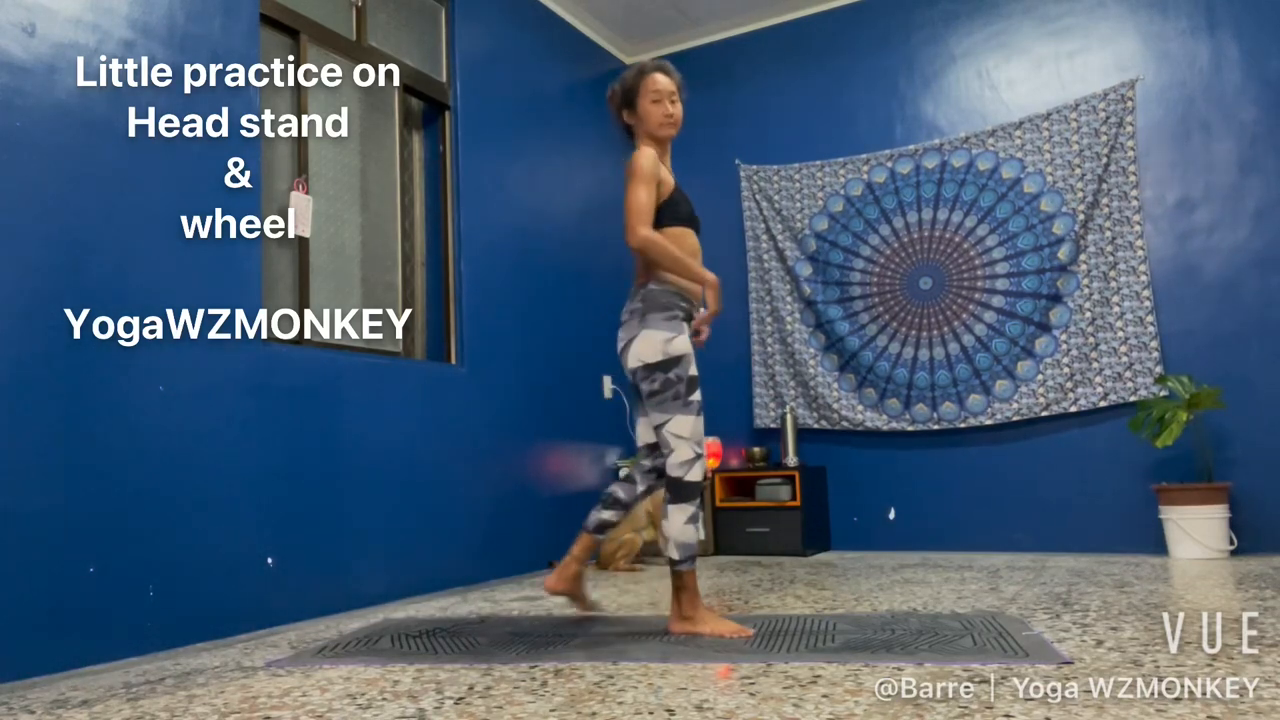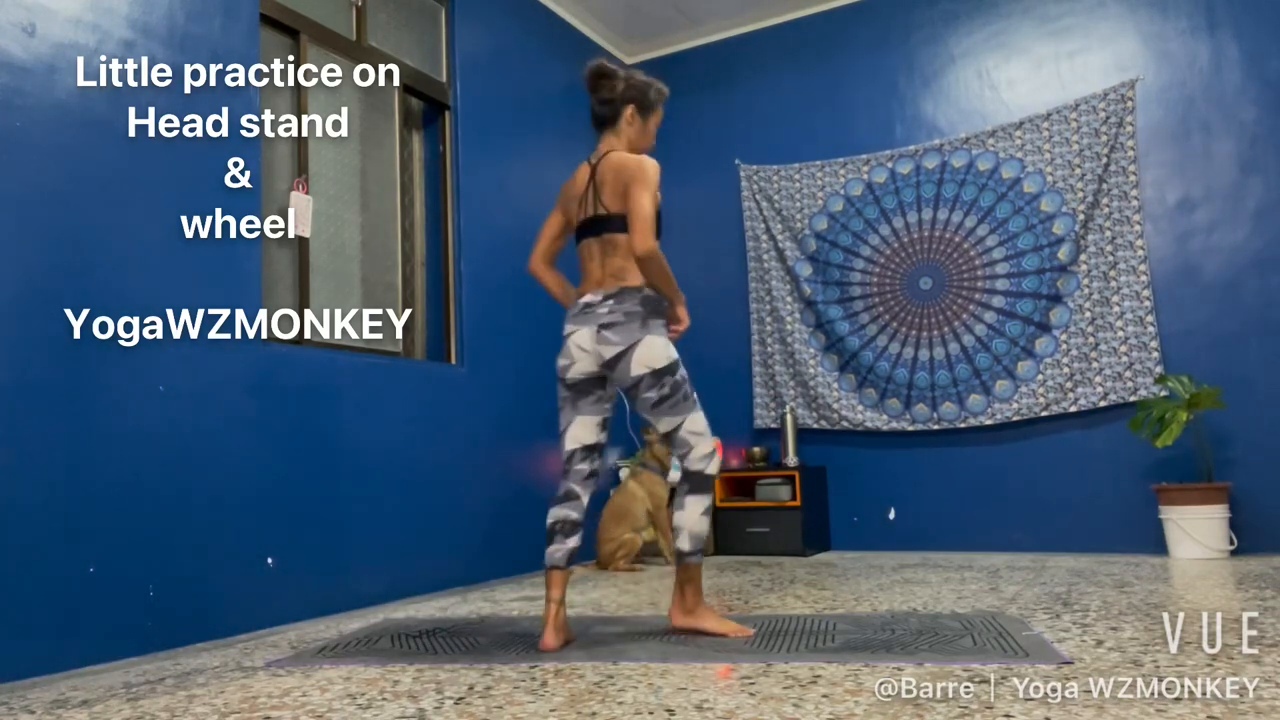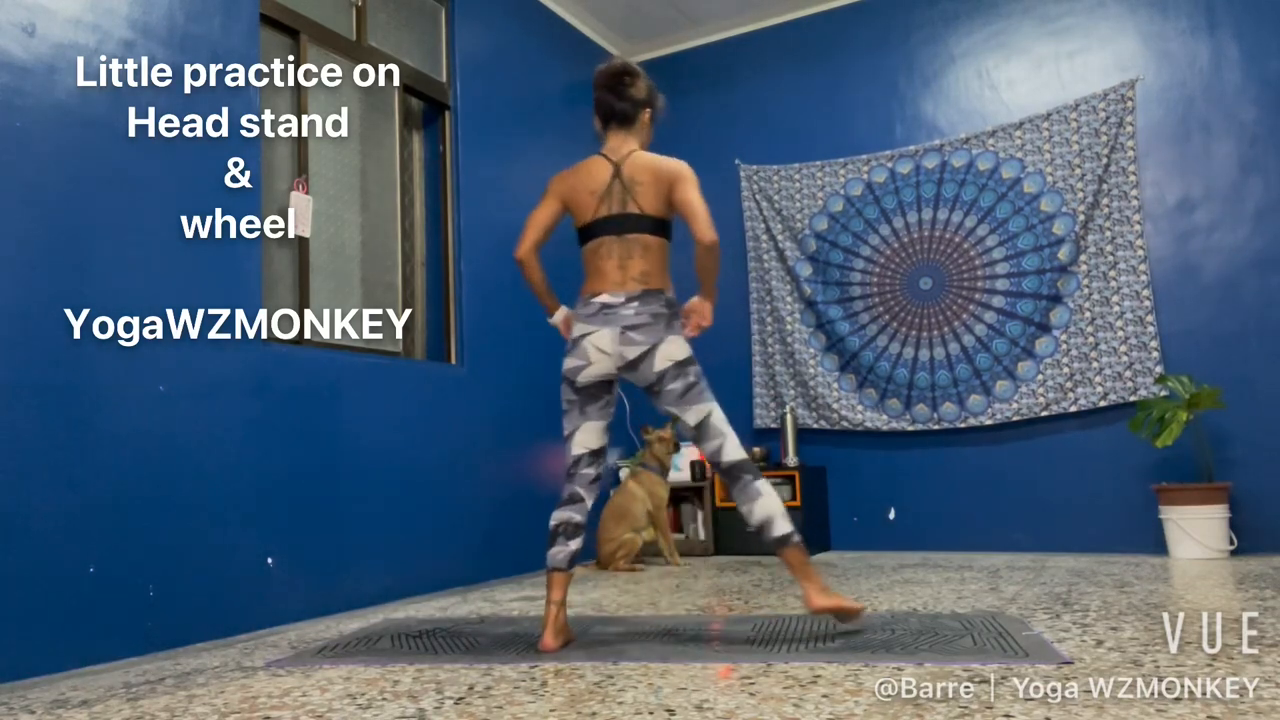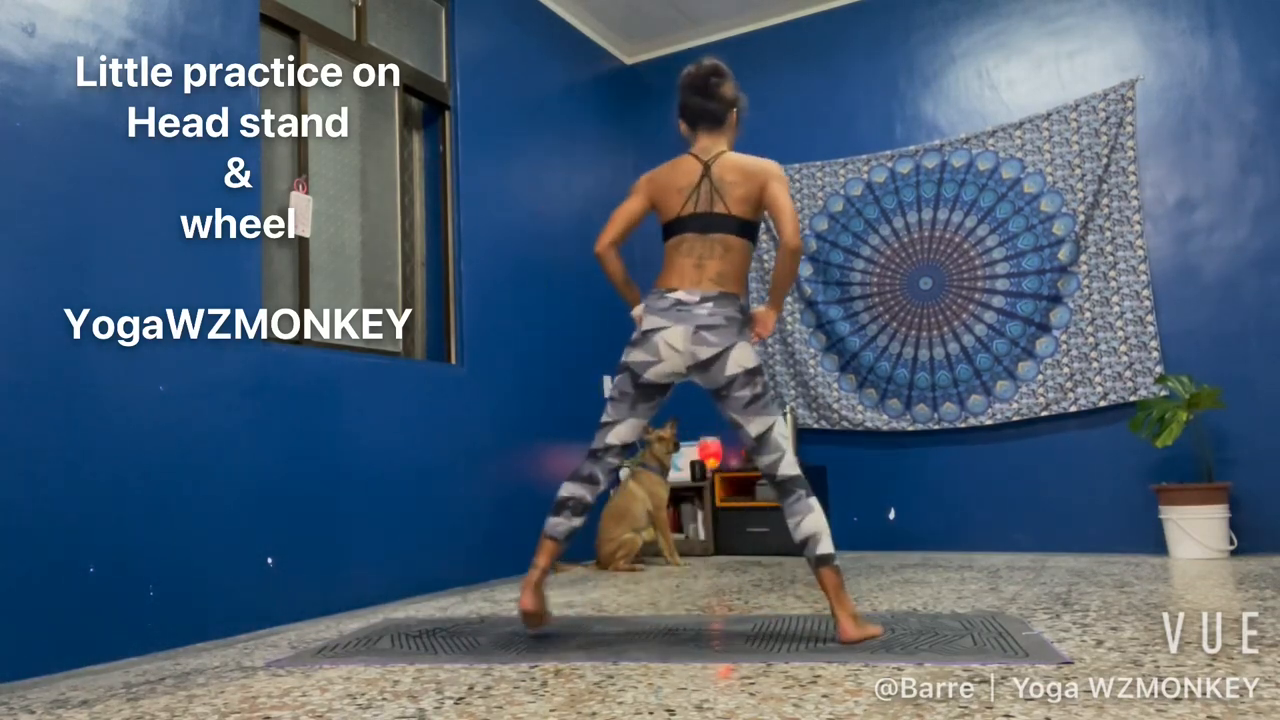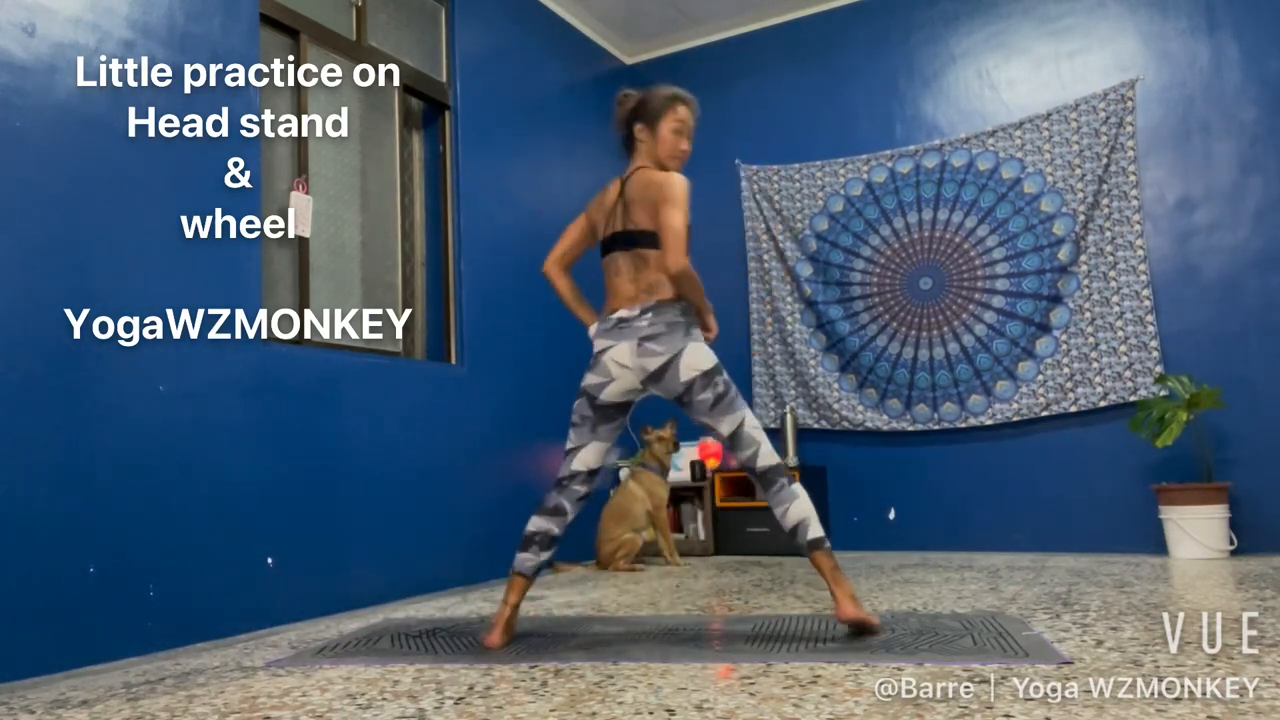
dt=0.4s
person 1, frame 1
left shoulder: (662, 171)
right shoulder: (644, 160)
right elbow: (640, 238)
left wrist: (696, 299)
right wrist: (706, 279)
left hip: (661, 322)
right hip: (659, 322)
left knee: (653, 463)
right knee: (685, 464)
left ankle: (570, 568)
right ankle: (687, 609)
person 1, frame 2
left shoulder: (575, 183)
right shoulder: (639, 168)
left elbow: (538, 262)
right elbow: (642, 247)
right wrist: (675, 299)
left hip: (581, 330)
right hip: (634, 325)
left knee: (577, 473)
right knee: (700, 456)
left ankle: (553, 619)
right ankle: (688, 602)
person 1, frame 3
left shoulder: (569, 180)
right shoulder: (671, 170)
left elbow: (524, 253)
right elbow: (707, 239)
left wrist: (557, 313)
right wrist: (707, 299)
left hip: (590, 330)
right hip: (651, 327)
left knee: (580, 476)
right knee: (732, 458)
left ankle: (554, 622)
right ankle: (811, 585)
person 1, frame 4
left shoulder: (658, 177)
right shoulder: (762, 171)
left elbow: (604, 247)
right elbow: (792, 242)
left wrist: (638, 305)
right wrist: (773, 308)
left hip: (663, 325)
right hip: (725, 331)
left knee: (601, 457)
right knee: (785, 472)
left ankle: (534, 584)
right ankle: (845, 615)
person 1, frame 5
left shoulder: (602, 200)
right shoulder: (670, 185)
left elbow: (554, 267)
right elbow: (675, 264)
right wrist: (706, 313)
left hip: (613, 346)
right hip: (669, 338)
left knee: (569, 484)
right knee: (767, 464)
left ankle: (503, 619)
right ankle: (843, 594)
